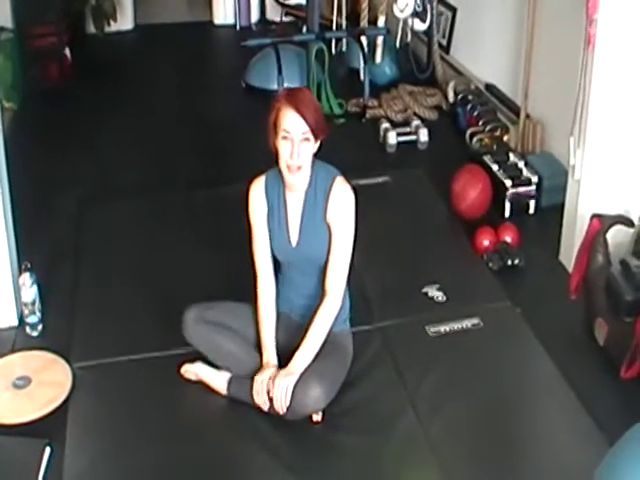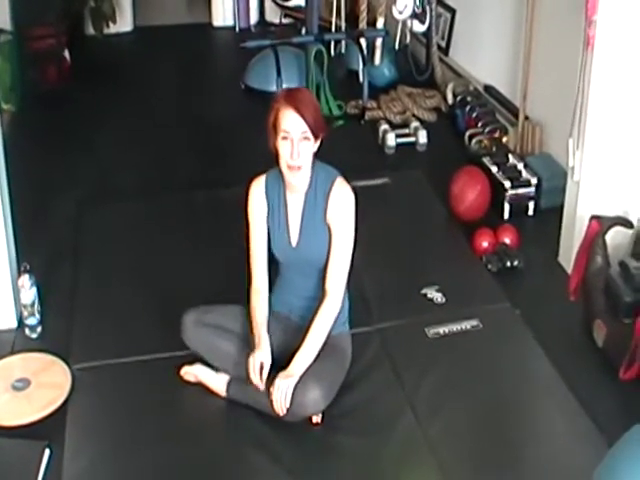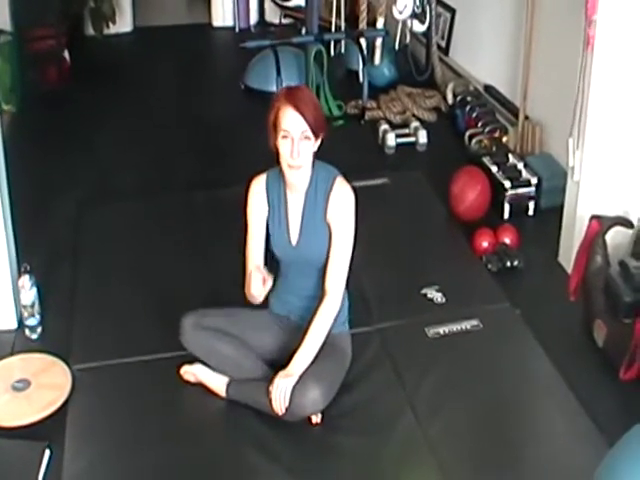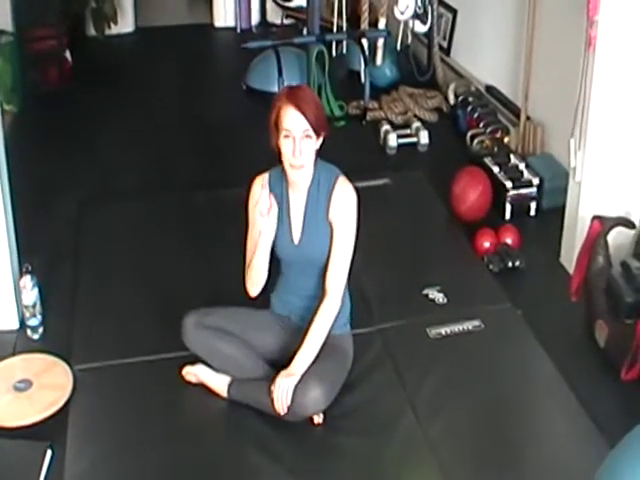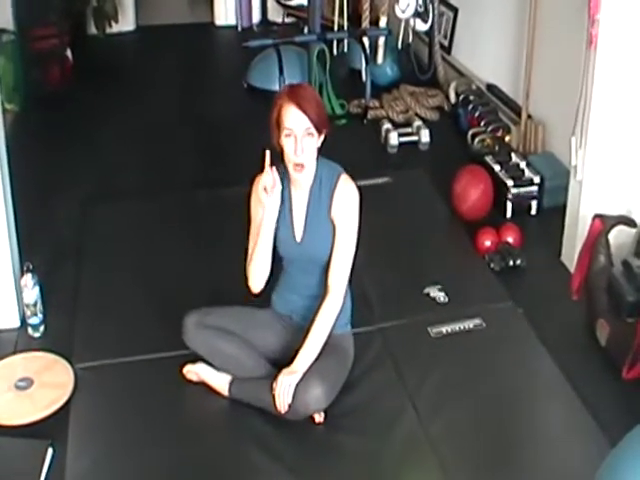
dt=0.1s
person 1, frame 1
left shoulder: (337, 192)
right shoulder: (261, 190)
left elbow: (334, 294)
right elbow: (265, 278)
left wrist: (294, 368)
right wrist: (269, 361)
left hip: (327, 330)
right hip: (283, 317)
left knee: (311, 396)
right knee: (194, 322)
left ankle: (225, 380)
right ankle: (276, 378)
person 1, frame 2
left shoulder: (337, 193)
right shoulder: (261, 189)
left elbow: (334, 294)
right elbow: (257, 277)
left wrist: (295, 370)
right wrist: (260, 342)
left hip: (326, 332)
right hip: (280, 320)
left knee: (310, 398)
right knee: (193, 324)
left ankle: (224, 383)
right ankle: (279, 380)
person 1, frame 3
left shoulder: (338, 193)
right shoulder: (261, 188)
left elbow: (333, 294)
right elbow: (253, 291)
left wrist: (294, 369)
right wrist: (255, 284)
left hip: (326, 332)
right hip: (279, 320)
left knee: (309, 398)
right knee: (192, 328)
left ankle: (224, 383)
right ankle: (280, 381)
person 1, frame 4
left shoulder: (339, 192)
right shoulder: (264, 187)
left elbow: (334, 293)
right elbow: (253, 287)
left wrist: (296, 369)
right wrist: (265, 233)
left hip: (327, 333)
right hip: (281, 320)
left knee: (311, 398)
right knee: (193, 327)
left ankle: (225, 384)
right ankle: (281, 380)
person 1, frame 5
left shoulder: (342, 190)
right shoulder: (266, 184)
left elbow: (336, 291)
right elbow: (255, 283)
left wrist: (297, 368)
right wrist: (269, 213)
left hip: (328, 332)
right hip: (282, 319)
left knee: (311, 396)
right knee: (194, 327)
left ankle: (226, 383)
right ankle: (283, 380)
